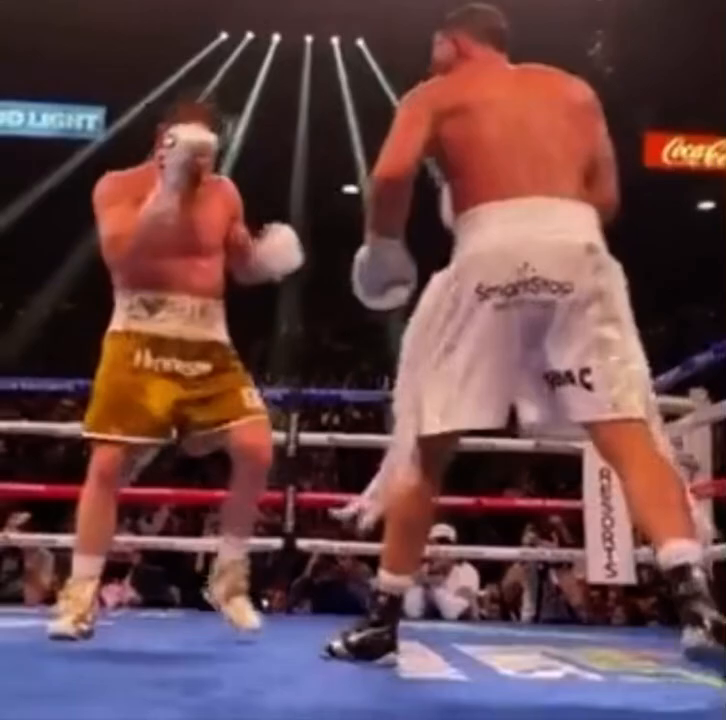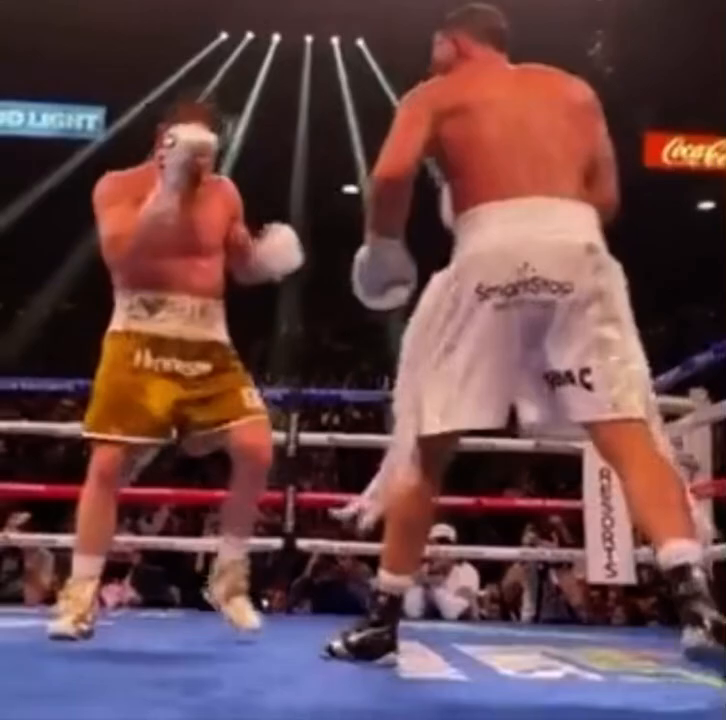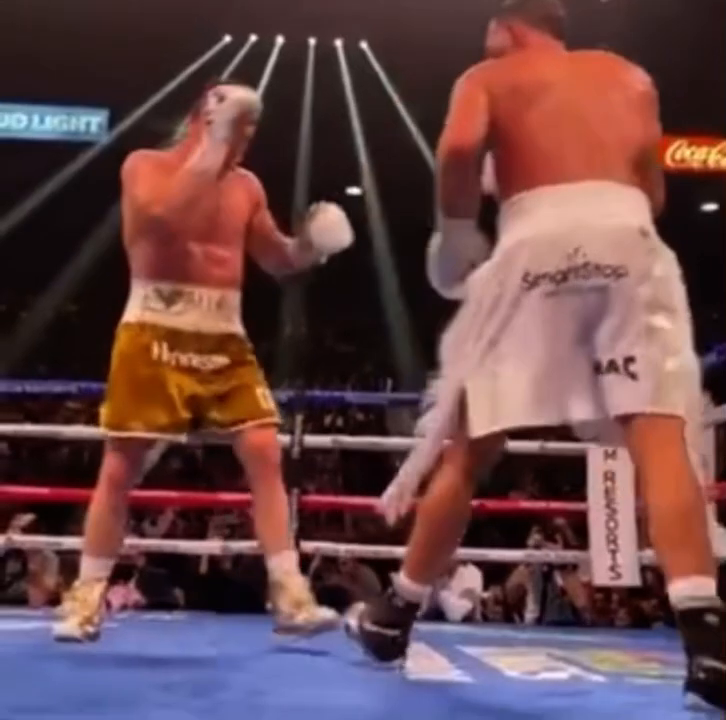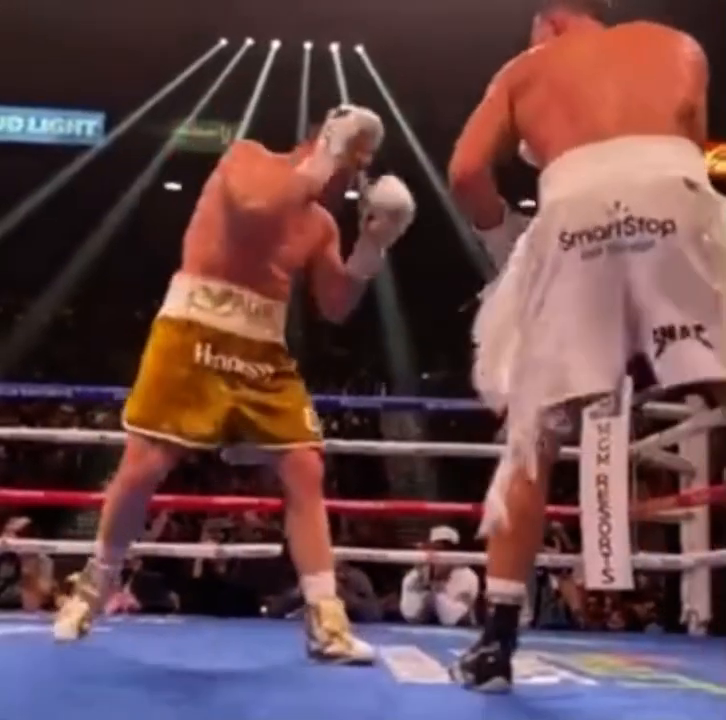
dt=0.3s
person 1, frame 1
left shoulder: (434, 94)
right shoulder: (574, 89)
left elbow: (392, 174)
right elbow: (606, 198)
left wrist: (382, 248)
left hip: (488, 257)
right hip: (575, 253)
left knee: (424, 449)
right knee: (631, 437)
left ankle: (382, 620)
person 1, frame 2
left shoulder: (434, 96)
right shoulder: (574, 89)
left elbow: (392, 174)
right elbow: (607, 199)
left wrist: (381, 248)
left hip: (489, 259)
right hip: (576, 255)
left knee: (424, 450)
right knee: (631, 438)
left ankle: (381, 621)
person 1, frame 3
left shoulder: (490, 74)
right shoulder: (628, 77)
left elbow: (460, 145)
right elbow: (653, 190)
left wrist: (455, 226)
left hip: (539, 243)
right hip: (627, 242)
left knee: (467, 448)
right knee: (662, 444)
left ankle: (394, 618)
person 1, frame 4
left shoulder: (523, 69)
left elbow: (466, 171)
left wrist: (501, 232)
left hip: (576, 207)
left knee: (531, 435)
left ankle: (495, 641)
person 2, frame 1
left shoulder: (224, 194)
right shoulder: (119, 186)
left elbow: (243, 266)
right elbow: (121, 255)
left wrist: (268, 257)
right wrist: (170, 184)
left hip: (208, 346)
right hip: (139, 342)
left knee: (255, 449)
right knee: (108, 464)
left ankle: (229, 575)
right ankle: (79, 596)
person 2, frame 2
left shoulder: (224, 194)
right shoulder: (118, 186)
left elbow: (242, 266)
right elbow: (121, 256)
left wrist: (270, 258)
right wrist: (170, 185)
left hip: (208, 346)
right hip: (139, 343)
left knee: (256, 449)
right knee: (108, 466)
left ankle: (228, 576)
right ankle: (79, 596)
person 2, frame 3
left shoulder: (246, 186)
right shoulder: (146, 164)
left elbow: (276, 261)
right elbow: (165, 214)
left wrist: (309, 245)
right wrist: (214, 146)
left hip: (224, 341)
right hip: (154, 335)
left knee: (264, 455)
right knee: (121, 465)
left ankle: (290, 597)
right ankle: (87, 596)
person 2, frame 4
left shoulder: (322, 222)
right shoulder: (250, 159)
left elbow: (336, 307)
right elbow: (257, 207)
left wrist: (374, 243)
right wrist: (330, 156)
left hip: (262, 349)
right hip: (192, 331)
left knee: (304, 471)
right knee: (144, 467)
left ankle: (326, 620)
right ankle: (93, 587)
